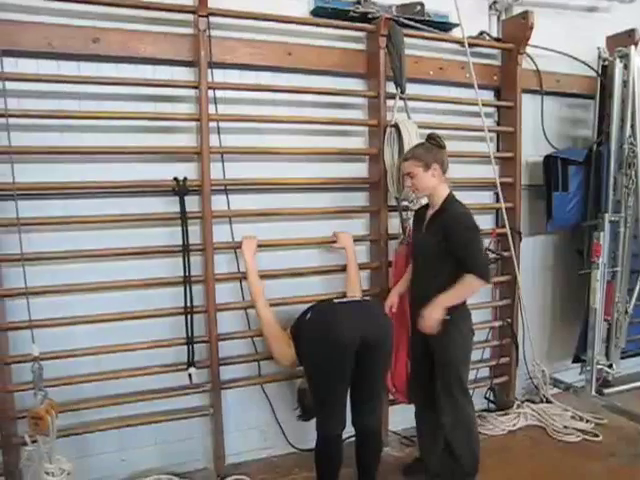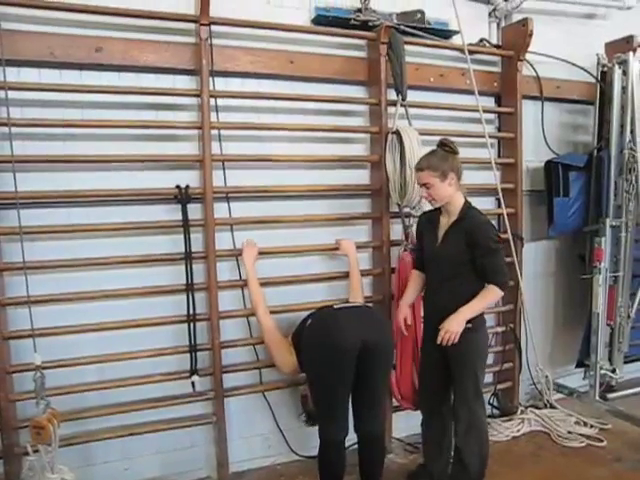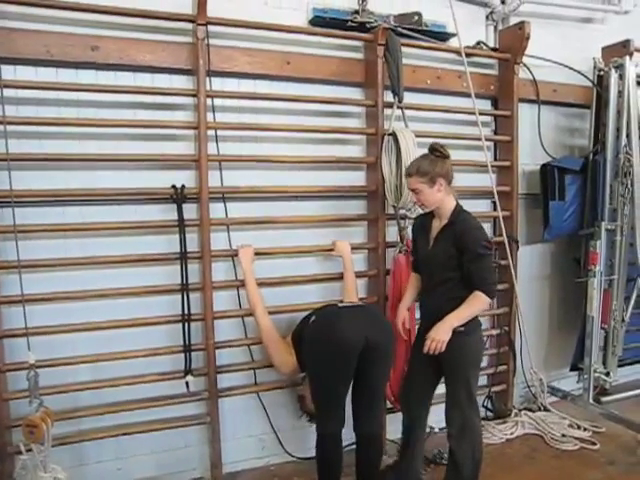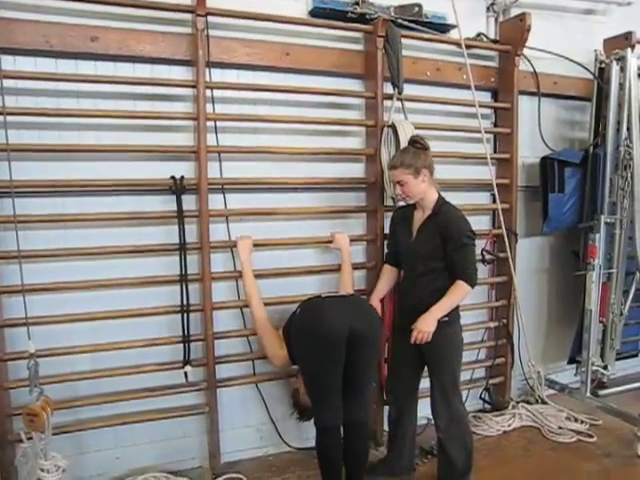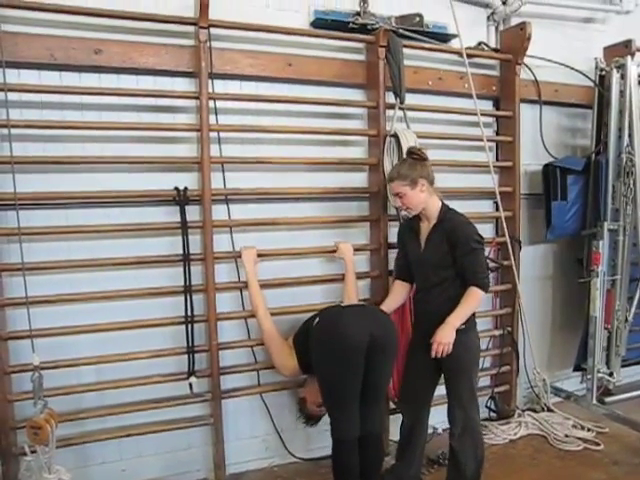
dt=0.5s
person 1, frame 1
left shoulder: (456, 217)
right shoulder: (422, 215)
left elbow: (479, 274)
left wrist: (439, 305)
right wrist: (398, 290)
left hip: (450, 323)
right hip: (422, 320)
left knee: (452, 398)
right knee: (422, 393)
person 1, frame 2
left shoulder: (478, 226)
right shoulder: (426, 222)
left elbow: (497, 284)
left wrist: (461, 316)
right wrist: (406, 301)
left hip: (467, 331)
right hip: (434, 326)
left knee: (467, 406)
right knee: (431, 401)
person 1, frame 3
left shoulder: (468, 230)
right shoulder: (421, 225)
left elbow: (485, 292)
left wrist: (448, 325)
right wrist: (405, 304)
left hip: (461, 335)
right hip: (428, 329)
left knee: (461, 412)
right knee: (412, 400)
person 1, frame 4
left shoulder: (452, 220)
right shoulder: (400, 217)
left elbow: (466, 279)
left wrist: (433, 315)
right wrist: (376, 296)
left hip: (441, 324)
right hip: (405, 320)
left knee: (445, 402)
right knee: (399, 393)
person 1, frame 5
left shoulder: (458, 227)
right shoulder: (407, 230)
left elbow: (479, 285)
left wrist: (450, 326)
right wrist: (382, 311)
left hip: (458, 333)
right hip: (422, 331)
left knee: (461, 411)
right knee: (411, 403)
person 2, frame 1
left shoulder: (289, 353)
left elbow: (261, 304)
right elbow: (354, 294)
left wrist: (249, 258)
right wrist: (349, 248)
left hip: (329, 331)
right hip: (376, 319)
left knee: (330, 427)
right knee: (369, 422)
person 2, frame 2
left shoulder: (290, 359)
left elbow: (261, 311)
right elbow: (357, 299)
left wrist: (249, 265)
right wrist: (352, 255)
left hip: (329, 335)
right hip: (375, 323)
left knee: (333, 434)
right knee: (372, 428)
person 2, frame 3
left shoulder: (289, 361)
left elbow: (259, 311)
right elbow: (352, 300)
left wrist: (246, 266)
right wrist: (346, 256)
left hip: (331, 333)
right hip: (376, 323)
left knee: (329, 429)
right knee: (371, 427)
person 2, frame 4
left shoulder: (281, 354)
left elbow: (256, 304)
right elbow: (347, 294)
left wrist: (245, 257)
left hip: (318, 324)
right hip: (363, 313)
left knee: (328, 422)
right knee: (357, 417)
person 2, frame 5
left shoulder: (290, 363)
left elbow: (262, 313)
right elbow: (351, 303)
left wrist: (250, 268)
left hip: (338, 333)
right hip: (380, 322)
left knee: (345, 431)
right knee: (372, 428)
